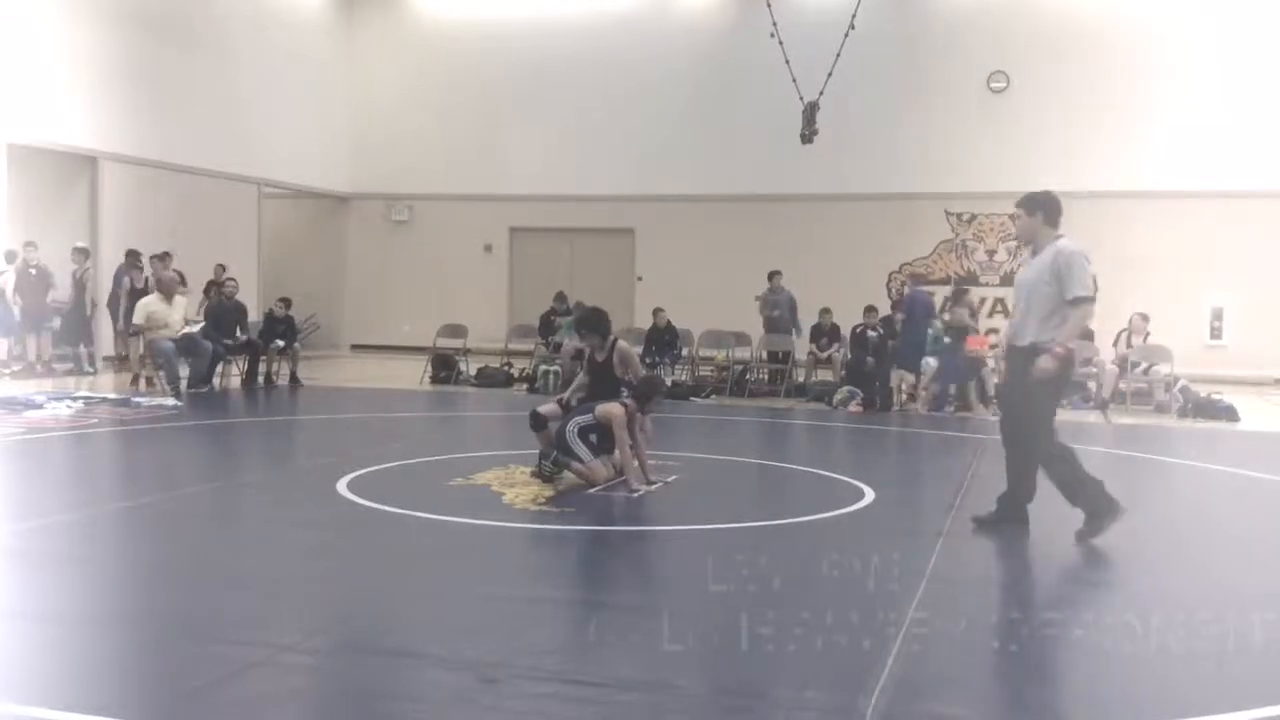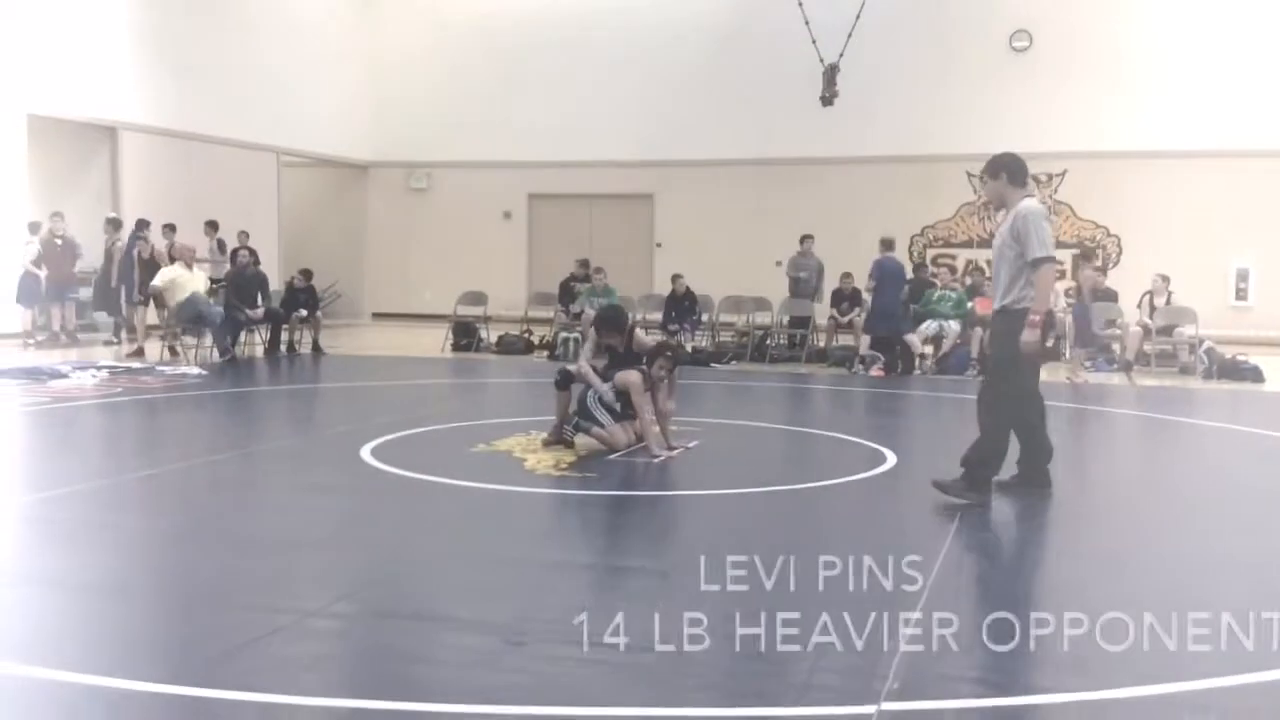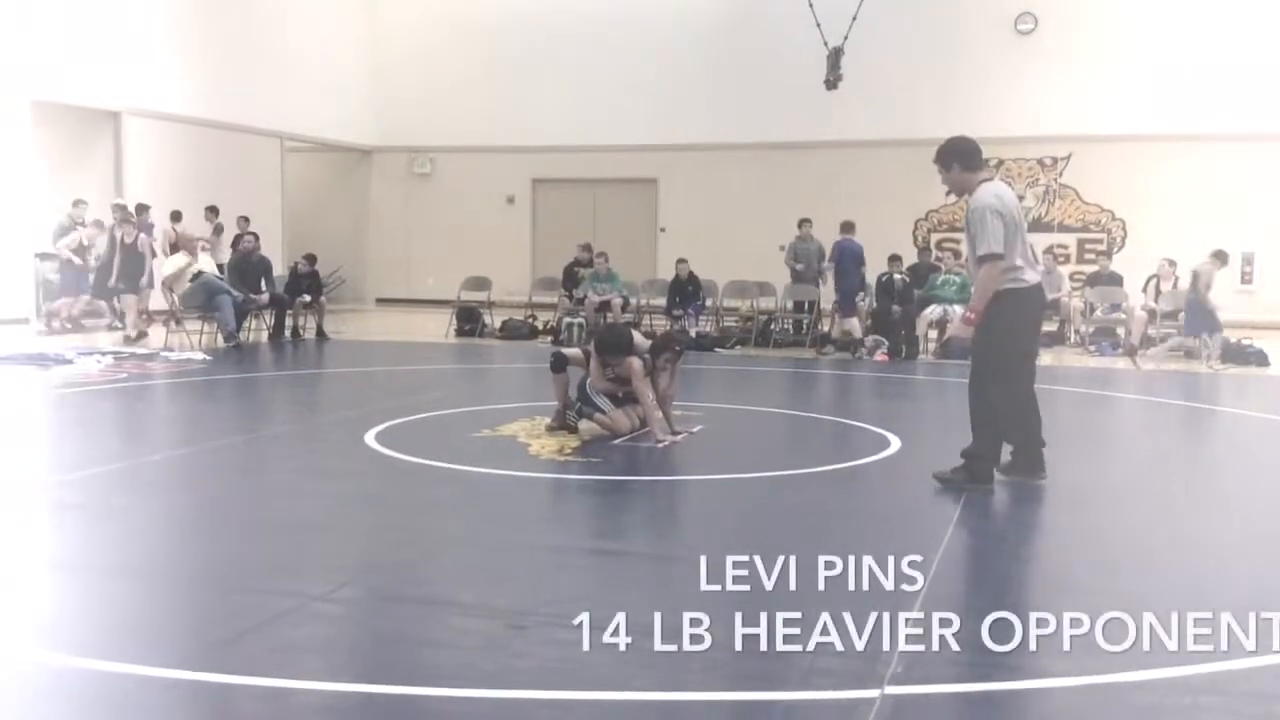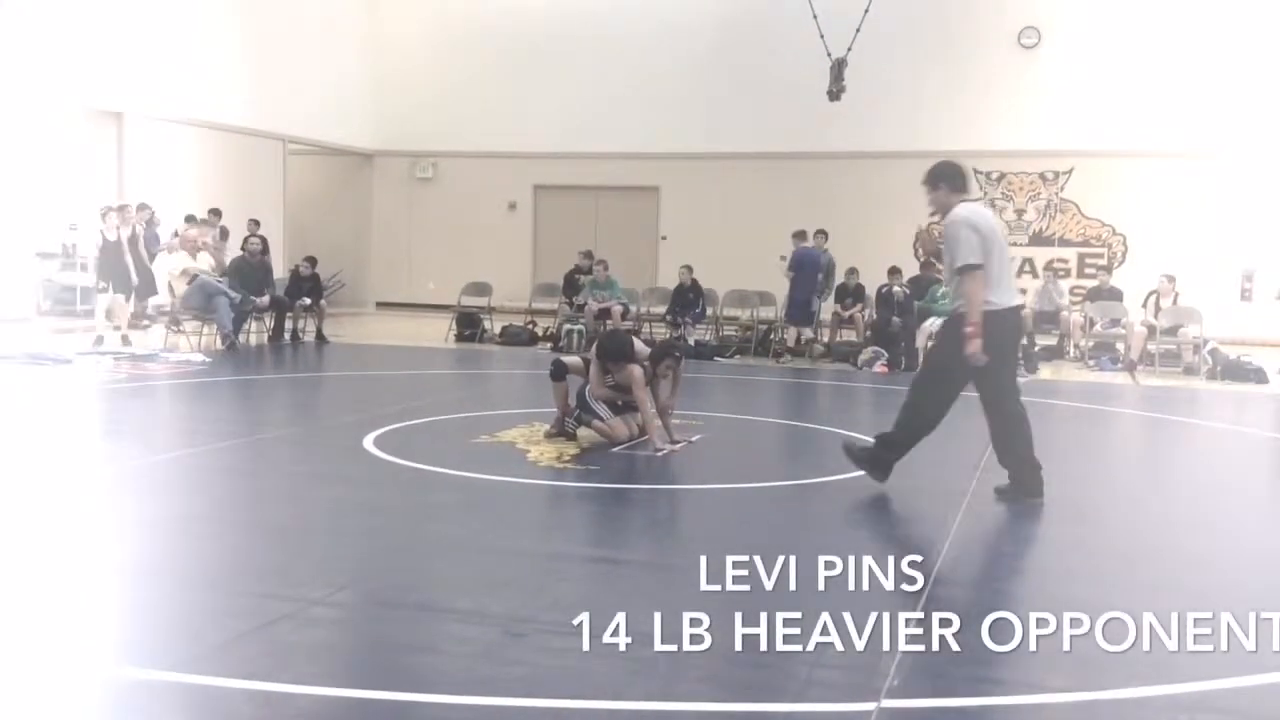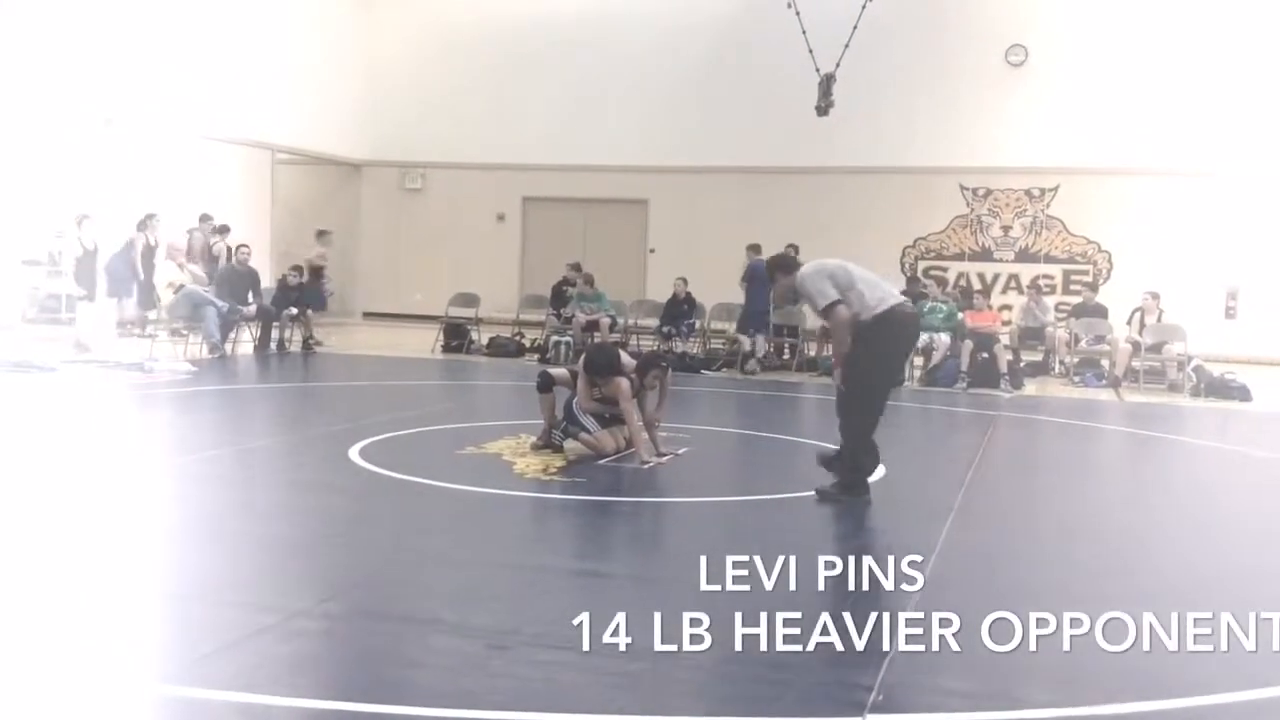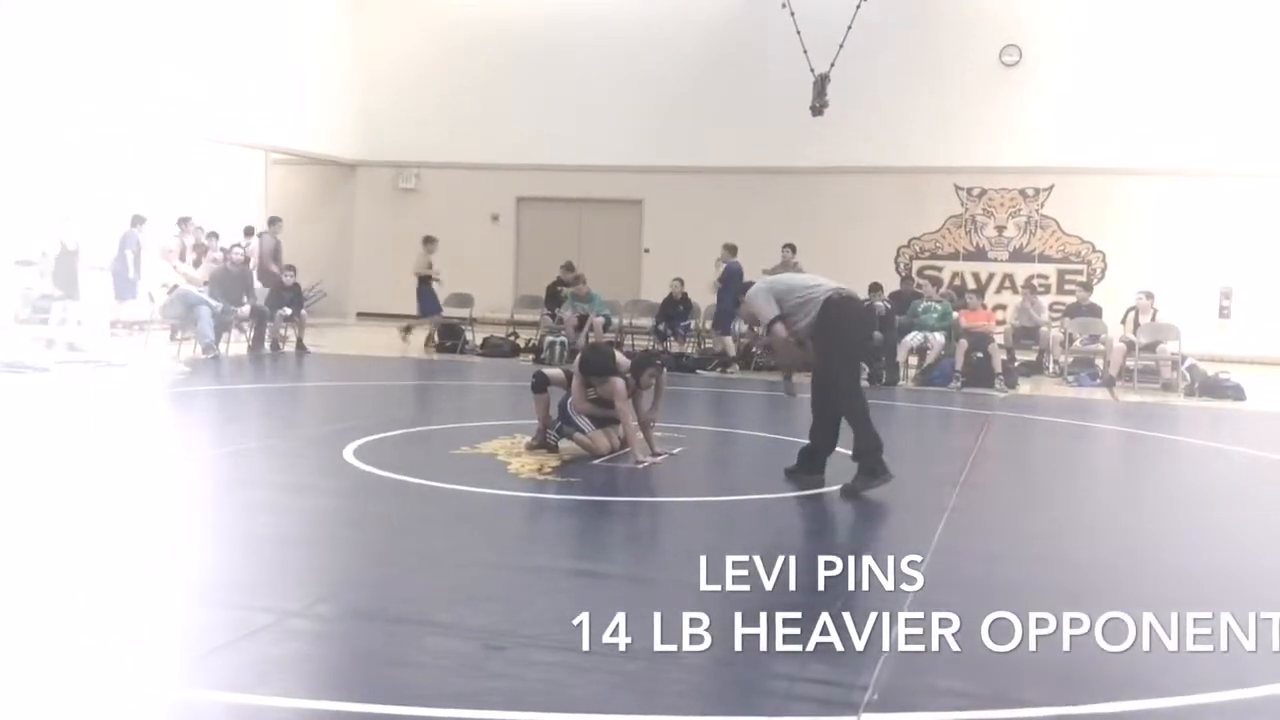
dt=0.7s
person 1, frame 1
left shoulder: (1066, 253)
right shoulder: (1032, 258)
left elbow: (1082, 307)
left wrist: (1056, 353)
right wrist: (1006, 350)
left hip: (1046, 359)
right hip: (1022, 357)
left knee: (1038, 438)
right knee: (1015, 434)
left ankle: (1098, 505)
right ankle: (1013, 509)
person 1, frame 2
left shoulder: (1029, 213)
right shoulder: (1014, 216)
left elbow: (1045, 269)
left wrist: (1034, 322)
right wrist: (999, 321)
left hip: (1020, 319)
right hip: (1011, 318)
left knee: (995, 400)
right knee: (1021, 399)
left ankle: (976, 479)
right ankle: (1034, 471)
person 1, frame 3
left shoulder: (982, 203)
right shoulder: (999, 190)
left elbow: (992, 265)
left wrist: (970, 317)
left hip: (1008, 299)
right hip: (1028, 293)
left knee: (987, 386)
right knee: (1016, 383)
left ankle: (979, 468)
right ankle: (1028, 457)
person 1, frame 4
left shoulder: (958, 220)
right shoulder: (981, 214)
left elbow: (973, 278)
left wrist: (972, 333)
right wrist: (938, 255)
left hip: (980, 319)
right hip: (1006, 316)
left knee: (930, 392)
right knee: (1003, 402)
left ankle: (881, 456)
right ankle: (1027, 480)
person 1, frame 5
left shoulder: (806, 276)
right shoulder: (818, 272)
left elbow: (841, 317)
left wrist: (839, 363)
left hip: (886, 326)
right hip: (903, 320)
left knee: (853, 403)
right knee: (865, 401)
left ankle: (854, 481)
right ankle: (848, 462)
person 1, frame 6
left shoulder: (755, 293)
right shoulder: (773, 290)
left elbow: (781, 336)
left hip: (838, 313)
right hip: (853, 312)
left knee: (844, 392)
right knee: (826, 392)
left ankle: (872, 467)
right ankle: (812, 463)
